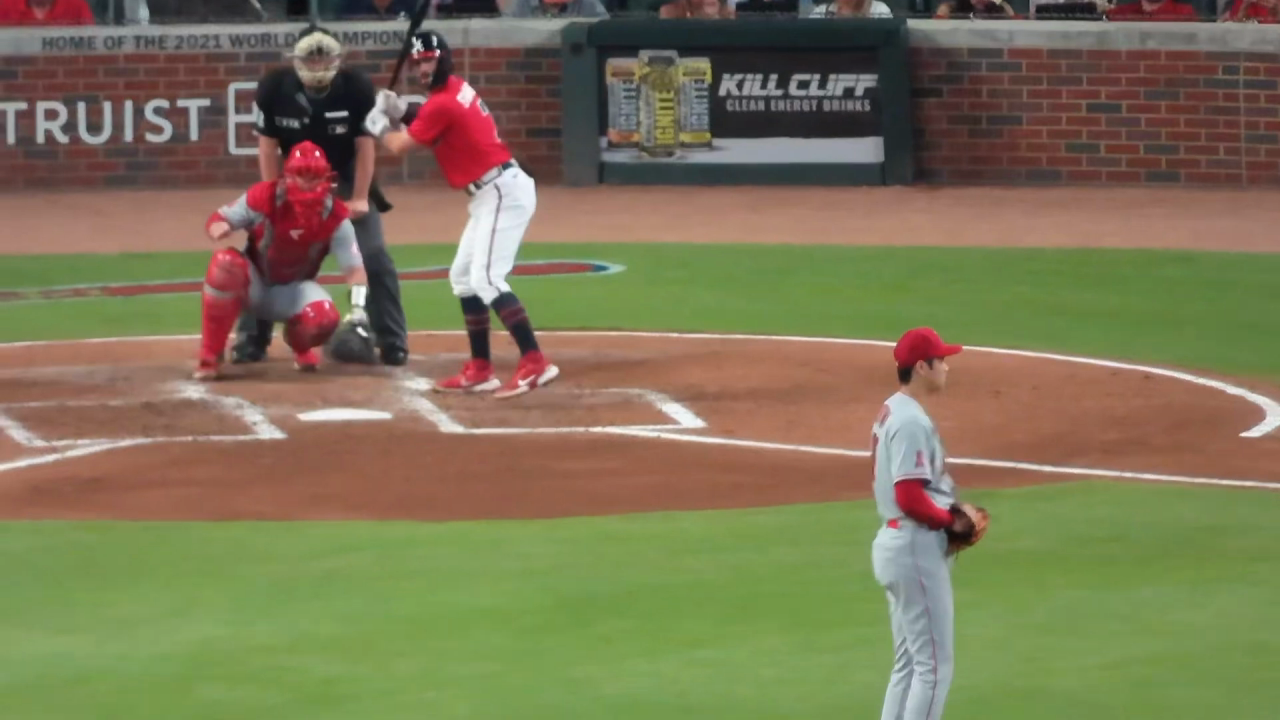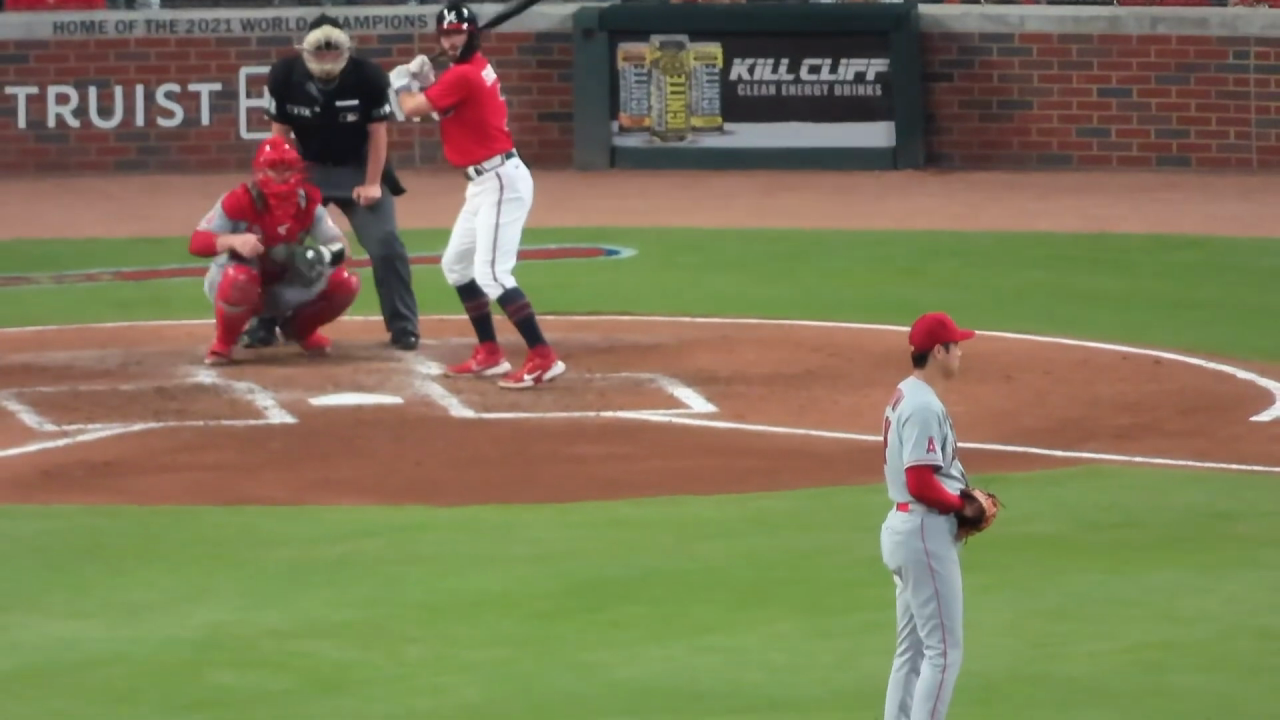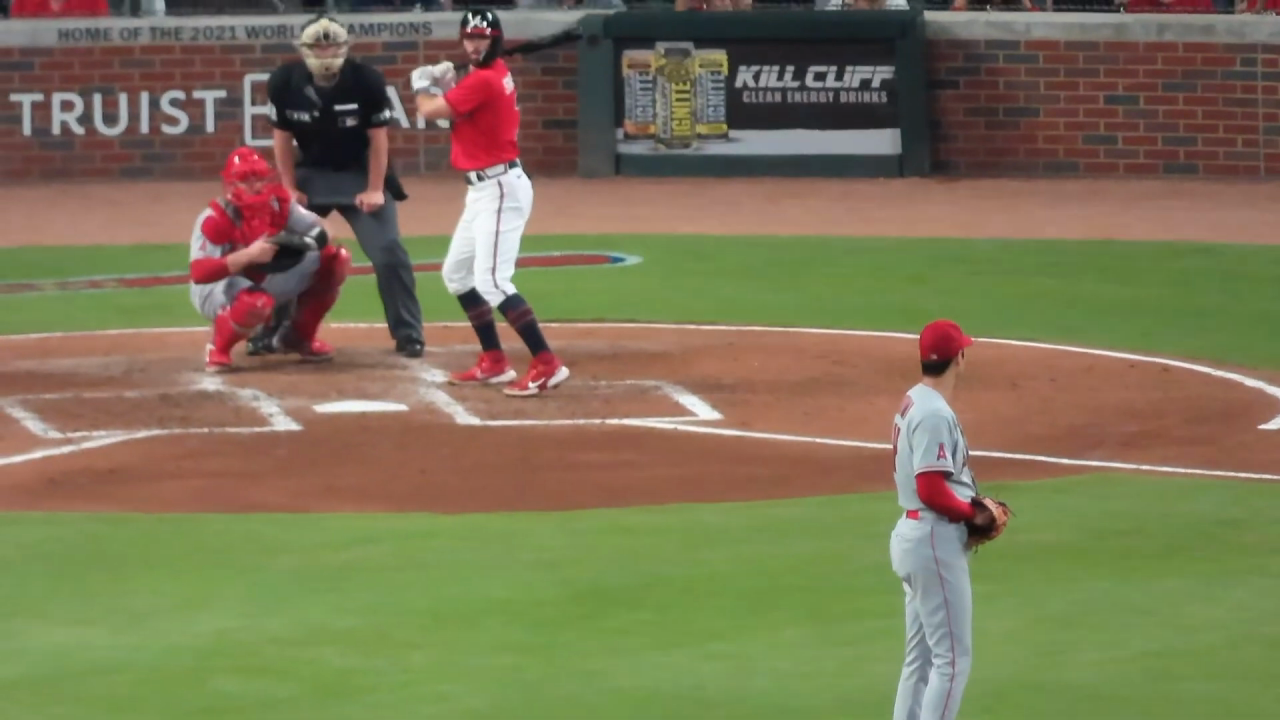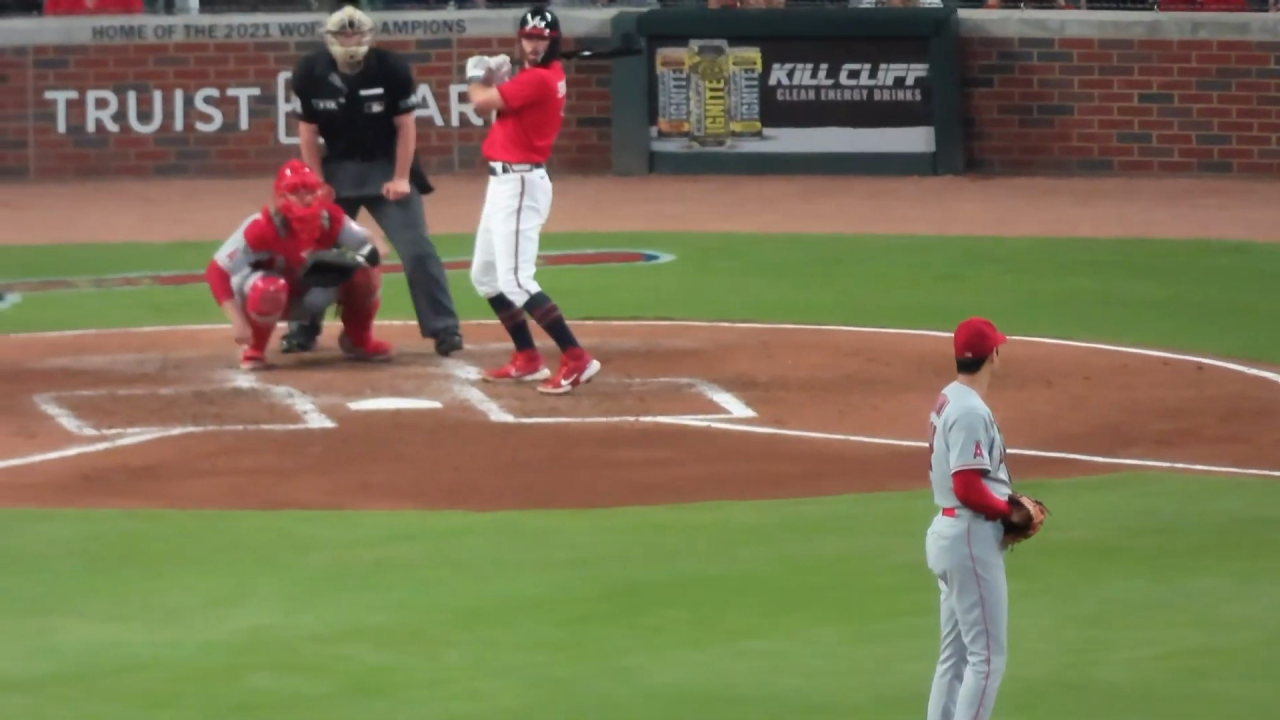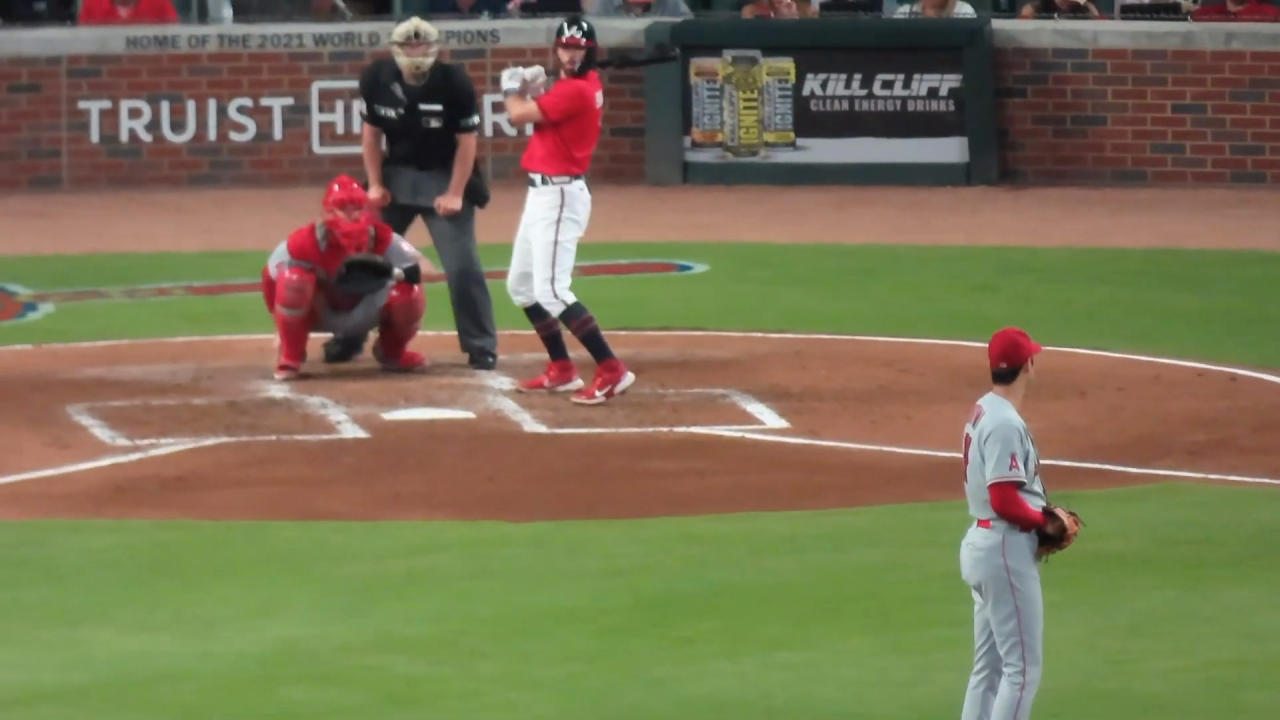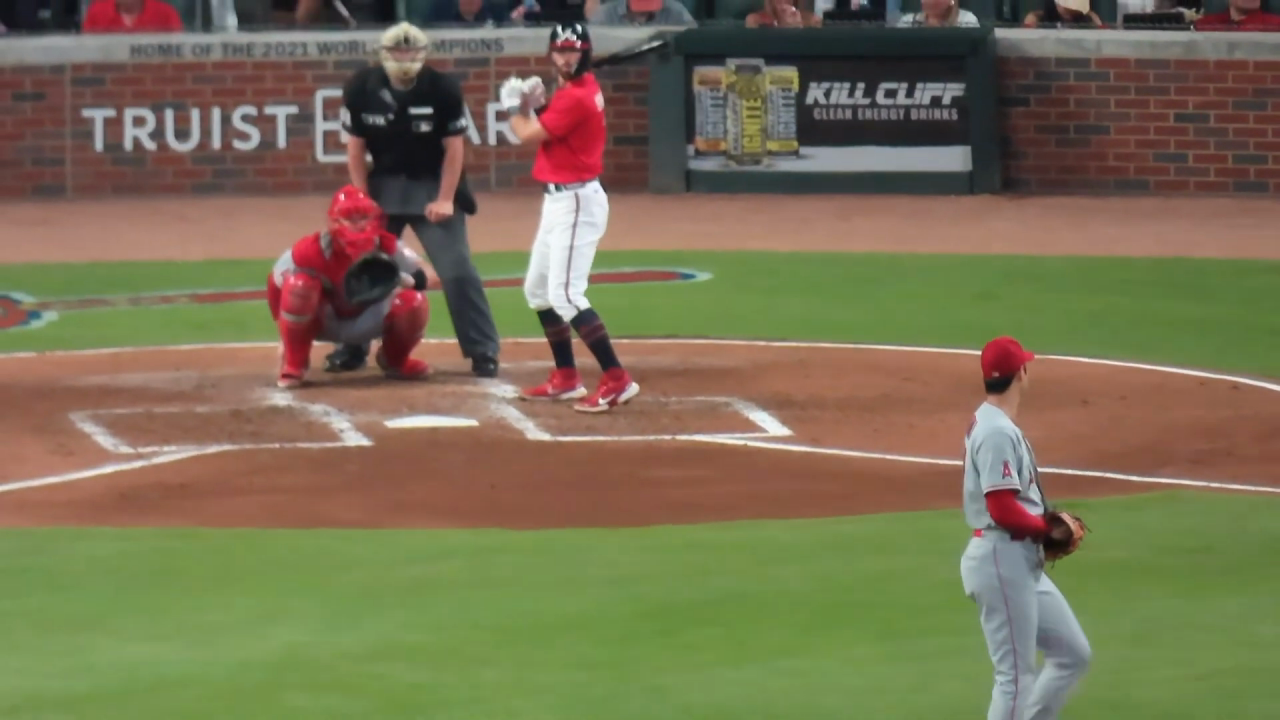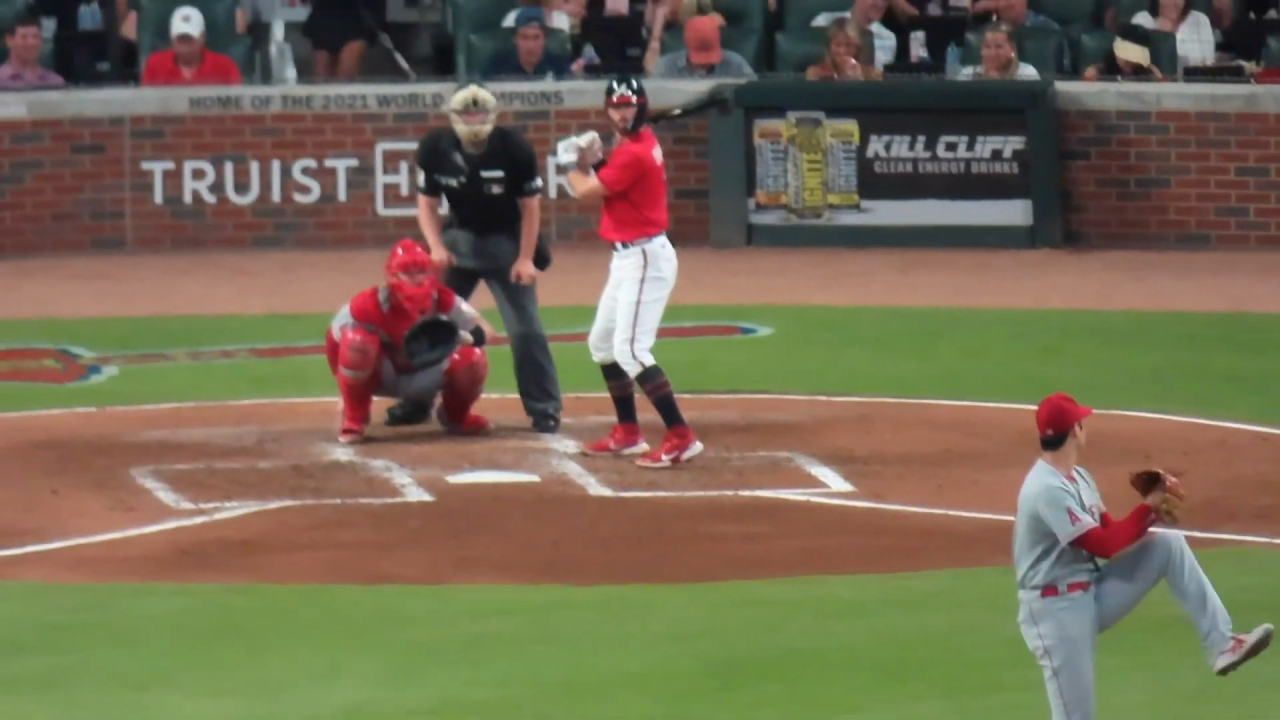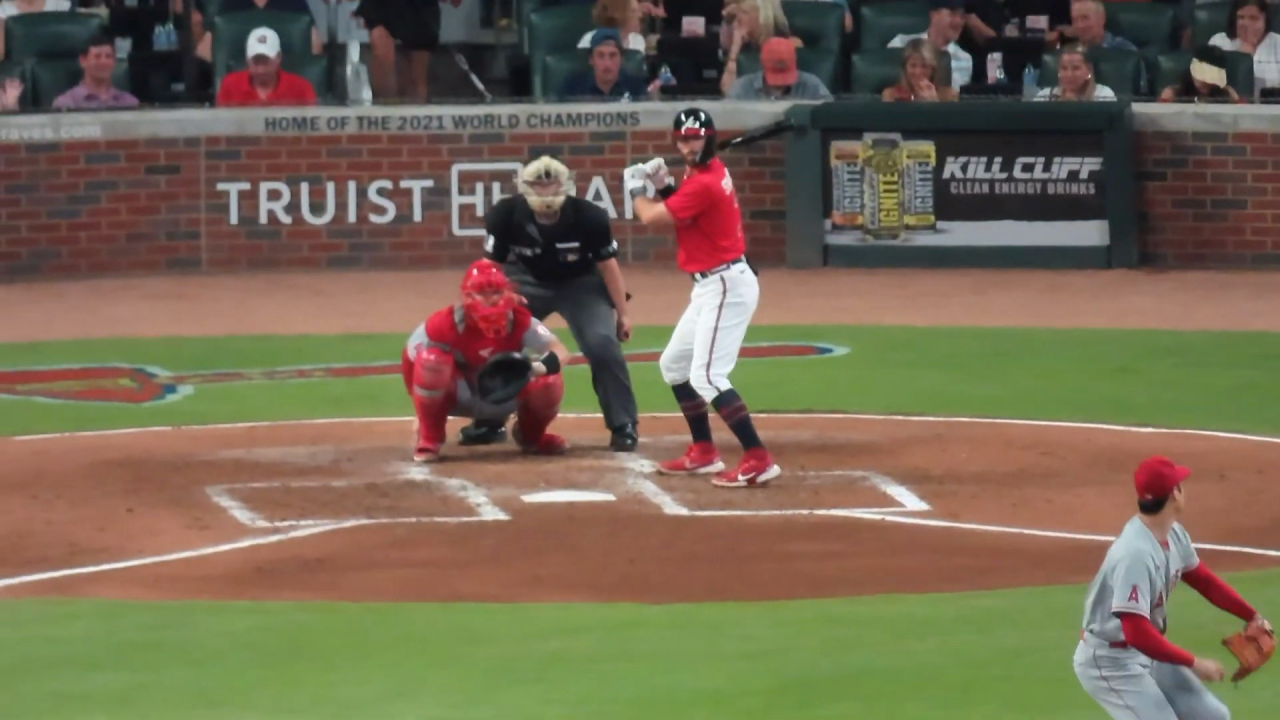
dt=0.4s
person 1, frame 1
left shoulder: (441, 103)
right shoulder: (454, 88)
left elbow: (399, 146)
right elbow: (431, 127)
left wrist: (379, 124)
right wrist: (401, 113)
left hip: (502, 191)
right hip: (495, 190)
left knee: (486, 278)
right knee: (463, 276)
left ankle: (534, 361)
right ankle: (480, 370)
person 1, frame 2
left shoulder: (463, 74)
right shoulder: (474, 67)
left elbow: (411, 108)
right elbow: (447, 104)
left wrist: (401, 83)
right wrist: (427, 81)
left hip: (501, 180)
right hip: (486, 181)
left knee: (491, 273)
right knee: (456, 264)
left ankle: (543, 357)
right ankle: (489, 354)
person 1, frame 3
left shoulder: (484, 79)
right shoulder: (490, 74)
left elbow: (430, 111)
right elbow: (460, 112)
left wrist: (421, 85)
right wrist: (447, 86)
left hip: (500, 187)
right hip: (484, 187)
left knee: (491, 281)
right knee: (456, 272)
left ankle: (547, 363)
right ankle: (494, 361)
person 1, frame 4
left shoulder: (539, 78)
right shoulder: (541, 75)
left elbow: (481, 101)
right elbow: (507, 103)
left wrist: (475, 74)
right wrist: (499, 78)
left hip: (519, 184)
right hip: (504, 182)
left knee: (514, 281)
right knee: (484, 276)
left ankle: (576, 358)
right ankle: (528, 359)
person 1, frame 5
left shoulder: (576, 90)
right shoulder: (578, 84)
left elbow: (518, 115)
right elbow: (545, 115)
left wrist: (511, 87)
right wrist: (536, 92)
left hip: (559, 196)
right hip: (543, 193)
left knee: (551, 291)
right knee: (521, 284)
left ankle: (612, 370)
right ankle: (561, 369)
person 1, frame 6
left shoulder: (576, 96)
right shoulder: (578, 88)
left elbow: (527, 135)
right elbow: (552, 126)
left wrist: (512, 103)
right wrist: (537, 103)
left hip: (576, 201)
right hip: (560, 200)
left knee: (565, 294)
right knee: (538, 289)
left ankle: (617, 379)
right ankle: (566, 378)
person 1, frame 7
left shoulder: (635, 151)
right shoulder: (635, 143)
left elbow: (585, 191)
right elbow: (613, 182)
left wrist: (570, 161)
right wrist: (594, 159)
left hip: (645, 258)
right hip: (628, 257)
left knee: (630, 350)
right knee: (602, 343)
left ankle: (681, 437)
right ankle: (628, 433)
person 1, frame 8
left shoulder: (704, 182)
right shoulder: (706, 173)
left elbow: (652, 217)
right elbow: (682, 205)
left wrist: (636, 187)
right wrist: (662, 184)
left hip: (726, 285)
right hip: (713, 285)
left knee: (707, 376)
right knee: (674, 364)
left ankle: (758, 459)
right ankle: (703, 453)
person 2, frame 1
left shoulder: (892, 411)
right shoulder: (912, 421)
right elbow: (910, 498)
left wrist: (947, 517)
right wrist: (953, 521)
left hip: (898, 543)
right hip: (914, 548)
left knee: (909, 662)
right knee: (934, 663)
person 2, frame 2
left shoulder: (904, 395)
right shoulder: (925, 406)
right elbow: (921, 484)
left wrist: (957, 501)
right wrist: (962, 505)
left hip: (907, 526)
right hip: (924, 532)
left knee: (913, 648)
right knee: (944, 648)
person 2, frame 3
left shoulder: (913, 402)
right shoulder: (935, 412)
right elbow: (931, 490)
left wrist: (967, 510)
right wrist: (974, 513)
left hip: (915, 534)
right hip: (933, 540)
left knee: (922, 656)
right knee: (952, 657)
person 2, frame 4
left shoulder: (948, 400)
right shoulder: (971, 410)
right elbow: (968, 488)
left wrist: (1005, 508)
right wrist: (1011, 510)
left hip: (950, 531)
right hip: (970, 538)
left knee: (956, 654)
right knee: (987, 654)
person 2, frame 5
left shoulder: (983, 411)
right shoulder: (1006, 423)
right elbow: (1005, 501)
left wrist: (1040, 519)
right wrist: (1047, 523)
left hip: (984, 543)
right hip: (1004, 550)
left knee: (991, 667)
right knee: (1023, 666)
person 2, frame 6
left shoulder: (993, 423)
right shoulder: (999, 431)
right elbow: (1004, 510)
left wrist: (1046, 524)
right wrist: (1050, 529)
left hip: (1020, 560)
right hip: (1003, 560)
left knee: (1073, 655)
right knee: (1016, 675)
person 2, frame 7
left shoulder: (1074, 475)
right shoulder: (1046, 487)
left elbow: (1110, 529)
right elbow: (1107, 545)
left wrist: (1147, 508)
right wrist: (1147, 508)
left hip: (1096, 597)
right hip: (1055, 611)
left knee: (1168, 547)
left ankle: (1222, 645)
person 2, frame 8
left shoulder: (1173, 533)
right shoulder: (1135, 553)
left elbow: (1204, 579)
right elbow: (1138, 633)
left wrist: (1252, 615)
right wrist: (1194, 663)
left hip: (1143, 656)
right hip: (1107, 662)
person 3, frame 1
left shoulder: (357, 88)
right shoulder: (273, 88)
left elbow: (365, 147)
right elbow: (268, 146)
left wrist: (359, 197)
left hip: (345, 183)
left knee: (374, 260)
left ankle: (392, 342)
right ankle: (252, 339)
person 3, frame 2
left shoulder: (368, 76)
right shoulder: (284, 75)
left elbow: (378, 132)
right elbow: (280, 132)
left wrist: (372, 183)
left hip: (357, 168)
right hip: (308, 168)
left knee: (386, 245)
left ankle: (404, 326)
right ankle: (264, 324)
person 3, frame 3
left shoulder: (367, 80)
right shoulder: (284, 81)
left elbow: (378, 138)
right elbow: (282, 138)
left wrist: (375, 189)
right wrist: (291, 189)
left hip: (359, 174)
right hip: (310, 175)
left knee: (388, 252)
left ankle: (409, 333)
right ankle: (270, 330)
person 3, frame 4
left shoulder: (391, 68)
right shoulder: (309, 72)
left elbow: (406, 125)
right elbow: (308, 131)
left wrist: (401, 177)
left hip: (386, 167)
right hip: (337, 169)
left knee: (416, 248)
left ankle: (445, 329)
right ankle: (304, 328)
person 3, frame 5
left shoulder: (455, 82)
right shoulder: (375, 78)
left elbow: (466, 142)
right elbow: (371, 133)
left wrist: (455, 194)
right wrist: (376, 185)
left hip: (444, 178)
right hip: (397, 175)
left knee: (462, 264)
left ankle: (482, 345)
right ankle: (350, 337)
person 3, frame 6
left shoulder: (443, 88)
right shoulder: (361, 87)
left elbow: (454, 147)
right elbow: (355, 146)
left wrist: (445, 198)
left hip: (432, 187)
right hip: (383, 186)
left knee: (457, 271)
left ankle: (484, 350)
right ankle: (352, 348)
person 3, frame 7
left shoulder: (514, 148)
right shoulder: (433, 147)
left elbow: (530, 206)
right elbow: (427, 204)
left wrist: (527, 259)
right wrist: (437, 248)
left hip: (506, 242)
right hip: (458, 239)
left knee: (524, 327)
left ankle: (545, 408)
right ankle: (416, 401)
person 3, frame 8
left shoulder: (588, 215)
right shoulder: (505, 214)
left elbow: (607, 263)
left wrist: (622, 313)
left hip: (581, 283)
right hip: (529, 281)
left knee: (603, 344)
left ankle: (624, 425)
right ankle: (489, 420)
person 4, frame 1
left shoulder: (335, 216)
right shoulder: (264, 197)
left elbow: (355, 269)
right elbow: (217, 218)
left wrist: (358, 312)
right wrist: (218, 229)
left hip: (293, 291)
right hip: (253, 287)
left knee: (324, 319)
right knee: (226, 262)
left ankle: (300, 343)
right ankle: (210, 354)
person 4, frame 2
left shoulder: (307, 201)
right shoulder: (238, 201)
left elbow: (342, 247)
right elbow: (197, 243)
left wrist: (319, 254)
right wrist: (235, 241)
left hip: (283, 284)
right hip: (231, 285)
left knee: (346, 284)
right knee: (240, 279)
left ankle: (298, 329)
right ankle: (223, 342)
person 4, frame 3
left shoulder: (279, 203)
right shoulder: (215, 219)
left elbow: (323, 232)
right elbow: (198, 273)
left wrist: (305, 243)
right wrist: (248, 255)
left hip: (267, 280)
left knee: (337, 259)
right knee: (257, 302)
left ankle: (300, 337)
right ankle: (218, 348)
person 4, frame 4
left shoulder: (332, 219)
right shoulder: (262, 228)
left elbow: (378, 249)
right elbow: (216, 270)
left wrist: (361, 260)
right wrist: (235, 318)
left hip: (311, 295)
right hip: (266, 297)
left knee: (364, 273)
right knee: (271, 287)
left ankle: (357, 341)
right ankle: (254, 348)
person 4, frame 5
left shoulder: (381, 238)
right shoulder: (305, 242)
left elbow: (426, 269)
right elbow: (270, 278)
left wrist: (397, 273)
right wrist: (281, 332)
left hip: (362, 312)
right hip: (319, 312)
left knee: (410, 295)
right knee: (292, 279)
left ankle: (390, 353)
right ankle: (290, 357)
person 4, frame 6
left shoulder: (386, 246)
right shoulder: (311, 251)
left elbow: (427, 276)
right elbow: (275, 285)
left wrist: (407, 280)
right wrist: (284, 340)
left hip: (367, 321)
right hip: (324, 322)
left knee: (413, 303)
right knee: (298, 285)
left ankle: (394, 361)
right ankle: (293, 365)
person 4, frame 7
left shoulder: (444, 300)
right shoulder: (369, 304)
left elbow: (485, 329)
right elbow: (334, 339)
left wrist: (465, 338)
right wrist: (346, 395)
left hip: (426, 377)
right hip: (383, 377)
left knee: (473, 358)
right knee: (356, 340)
left ankle: (455, 416)
right ankle: (354, 419)
person 4, frame 8
left shoulder: (520, 321)
right shoulder: (444, 324)
left elbow: (560, 352)
right elbow: (410, 359)
left wrist: (538, 368)
right wrist: (423, 405)
right hip: (458, 397)
left knee: (550, 381)
right knee: (430, 359)
left ankle: (530, 436)
right ankle: (430, 438)
